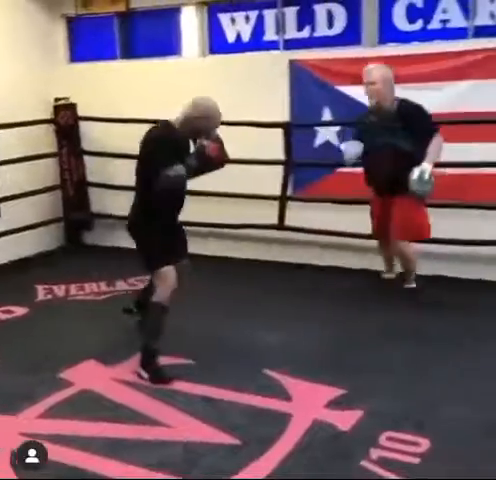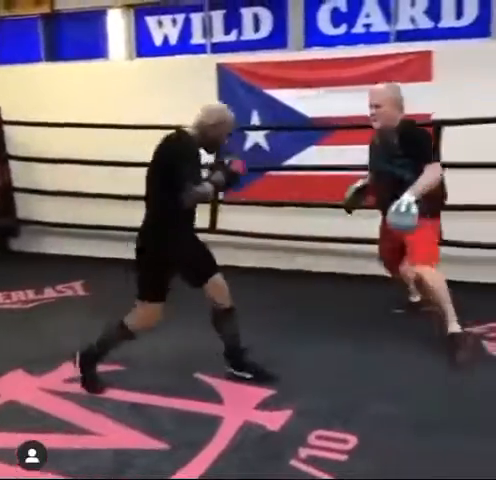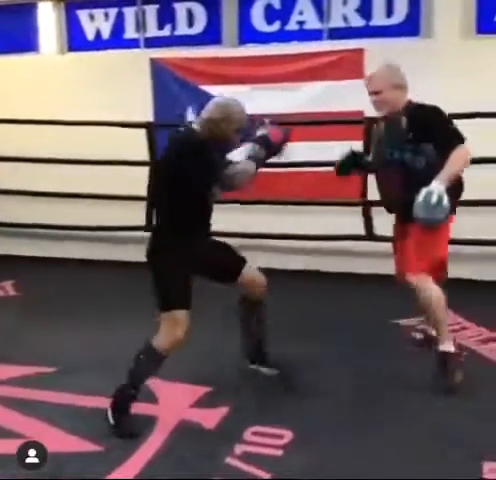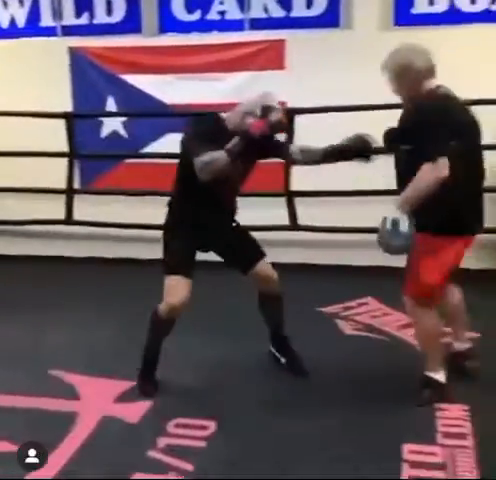
dt=0.4s
person 1, frame 1
left shoulder: (180, 137)
right shoulder: (160, 136)
left elbow: (178, 173)
right elbow: (163, 180)
left wrist: (205, 159)
right wrist: (198, 160)
left hip: (167, 218)
right hip: (148, 221)
left knee: (169, 273)
right knee: (168, 284)
left ankle: (142, 309)
right ankle: (147, 361)
person 1, frame 2
left shoulder: (186, 146)
right shoulder: (178, 146)
right elbow: (189, 196)
left wrist: (217, 176)
right wrist: (223, 178)
left hip: (181, 236)
right hip: (158, 241)
left knee: (222, 296)
right knee: (147, 318)
left ankle: (238, 362)
right ankle: (90, 358)
person 1, frame 3
left shoulder: (199, 146)
right shoulder: (188, 144)
left elbow: (212, 188)
right elbow: (235, 180)
left wrist: (252, 154)
right wrist: (262, 147)
left hip: (197, 238)
right hip: (172, 248)
left knee: (256, 284)
right knee: (175, 333)
left ankle: (256, 354)
right ankle: (121, 402)
person 1, frame 4
left shoulder: (256, 137)
right shoulder: (203, 128)
left elbow: (298, 155)
right elbow: (206, 170)
left wrist: (345, 148)
right wrist: (245, 140)
left hip: (222, 222)
right hip: (185, 224)
left knee: (268, 279)
right knee: (174, 301)
left ankle: (279, 345)
right ankle: (148, 367)
person 2, frame 1
left shoulder: (410, 111)
right shoulder: (366, 117)
left elbow: (436, 138)
right elbow: (360, 145)
left wrist: (427, 163)
right wrist: (353, 151)
left hip: (407, 188)
right hip: (381, 188)
left knee: (400, 240)
right knee: (383, 237)
left ankle: (410, 282)
right ankle: (389, 272)
person 2, frame 2
left shoulder: (414, 134)
right shoulder: (378, 138)
left elbow: (434, 170)
left wrist: (410, 195)
right wrist: (362, 185)
left hip: (420, 213)
right hip: (393, 212)
left knee: (424, 269)
right knee: (391, 259)
left ankle: (455, 330)
right ankle: (414, 295)
person 2, frame 3
left shoulder: (426, 115)
right shoulder: (381, 127)
left elbow: (462, 152)
left wrist: (440, 182)
right wrist: (361, 163)
left hip: (429, 211)
right hip: (404, 212)
left knee: (418, 276)
right knee: (408, 274)
left ankle: (449, 350)
right ankle: (432, 329)
person 2, frame 4
left shoulder: (421, 114)
right shoulder: (457, 109)
left elbow: (437, 169)
left wrist: (401, 206)
right wrist: (401, 143)
left hip: (442, 223)
right hip: (466, 217)
left knee: (418, 298)
right knee: (440, 283)
left ankle: (435, 378)
right ankle: (463, 349)
